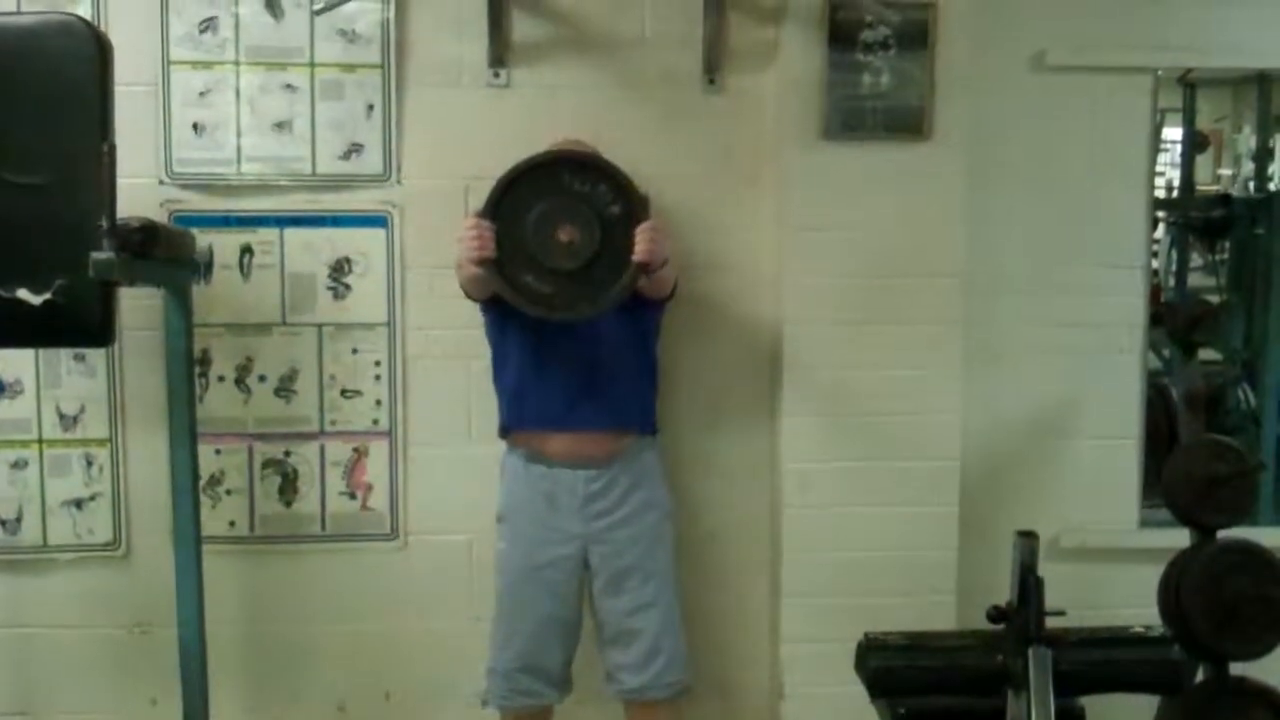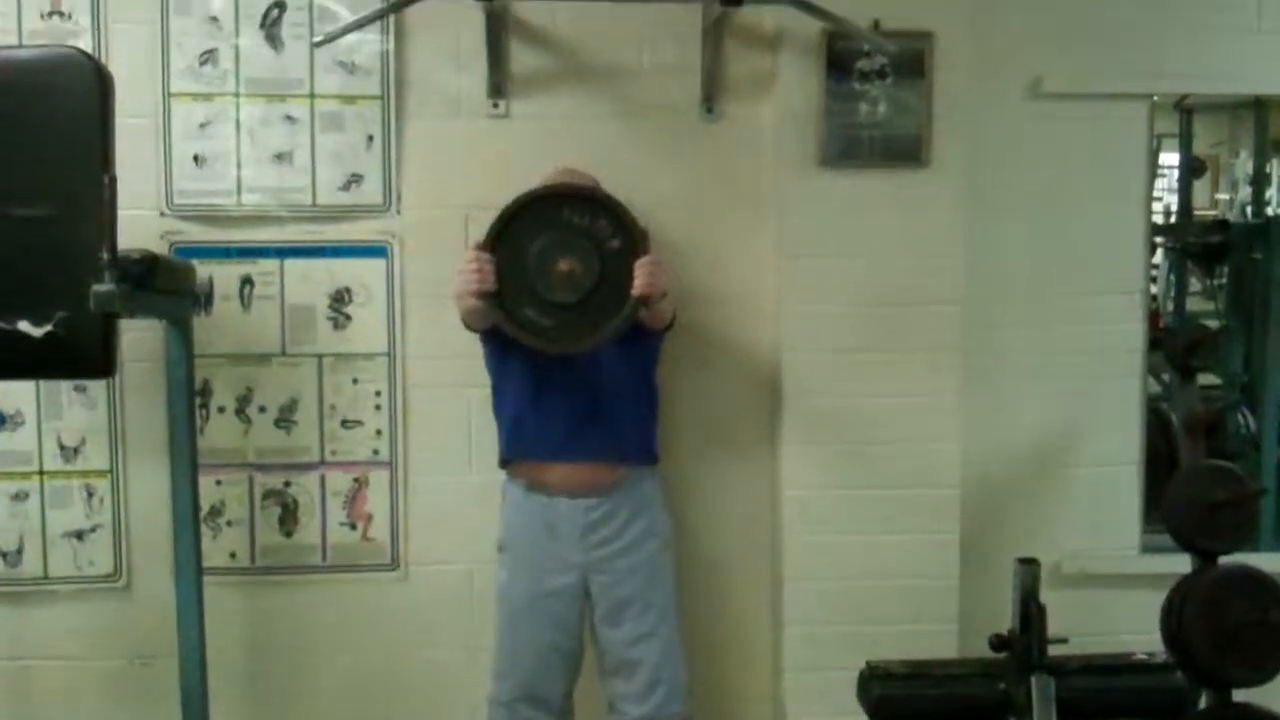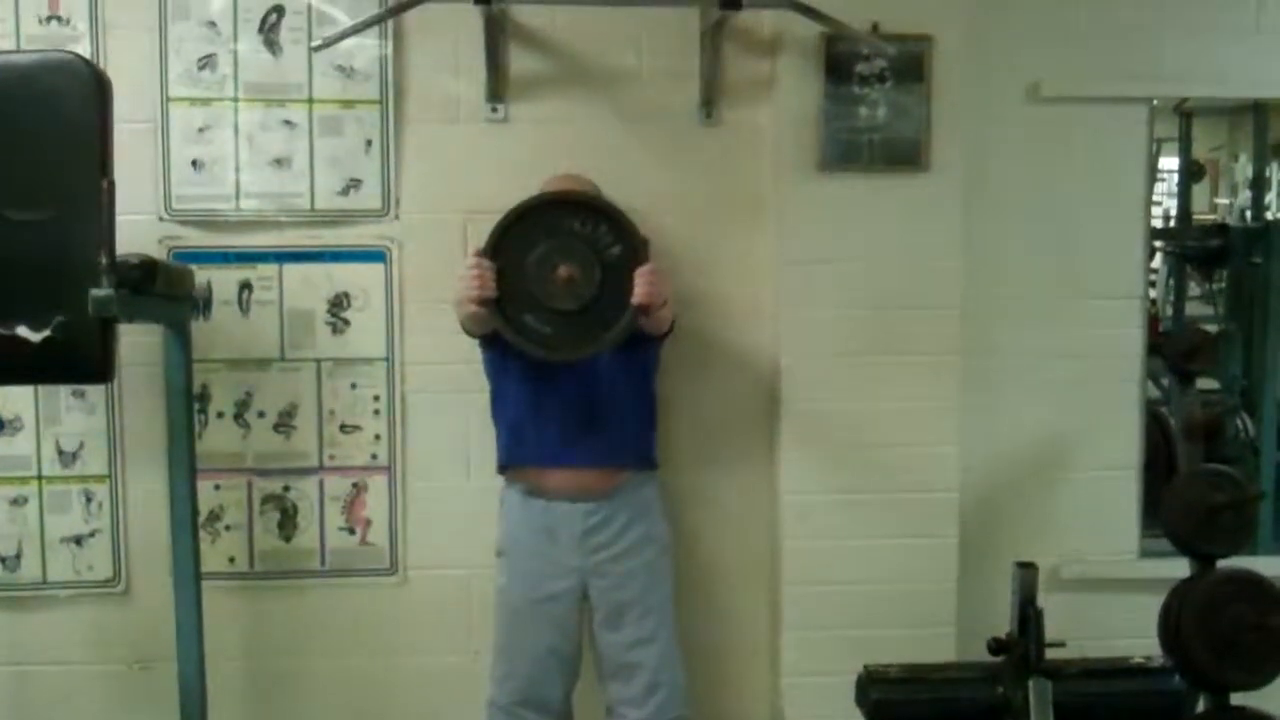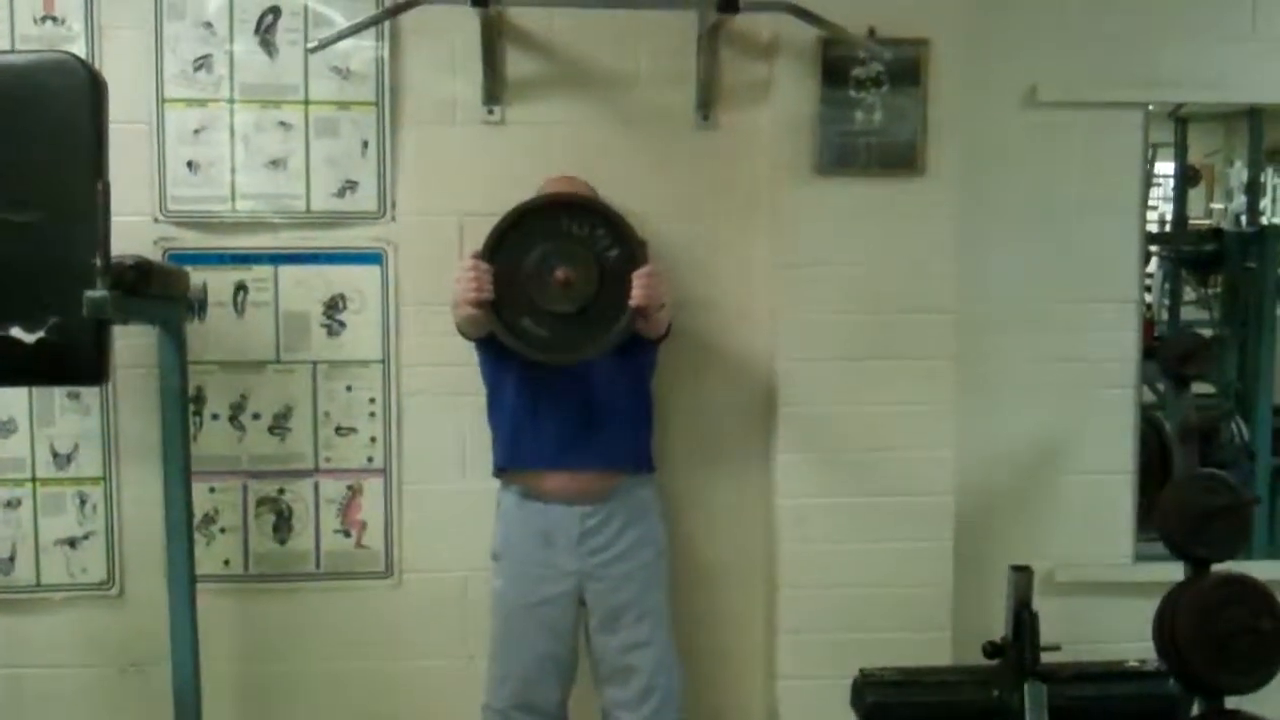
dt=0.2s
person 1, frame 1
left shoulder: (628, 267)
left elbow: (660, 285)
right elbow: (479, 286)
left wrist: (658, 263)
right wrist: (471, 263)
left hip: (626, 476)
right hip: (536, 481)
left knee: (649, 649)
right knee: (524, 657)
person 1, frame 2
left shoulder: (628, 296)
left elbow: (660, 316)
right elbow: (478, 317)
left wrist: (657, 296)
right wrist: (470, 297)
left hip: (627, 506)
right hip: (535, 510)
person 1, frame 3
left shoulder: (626, 301)
left elbow: (658, 322)
right elbow: (478, 322)
left wrist: (657, 304)
right wrist: (471, 302)
left hip: (626, 511)
right hip: (533, 515)
person 1, frame 4
left shoulder: (622, 300)
left elbow: (655, 325)
right elbow: (475, 324)
left wrist: (654, 306)
right wrist: (468, 304)
left hip: (623, 513)
right hip: (531, 517)
